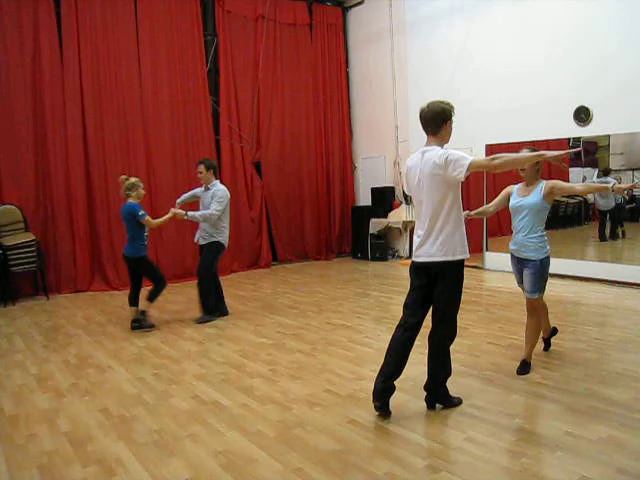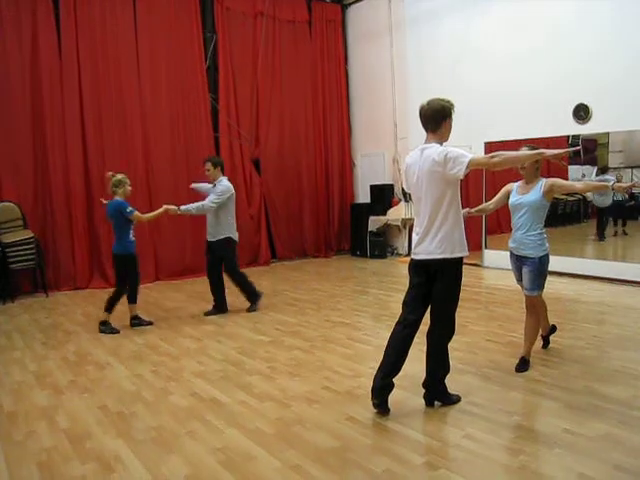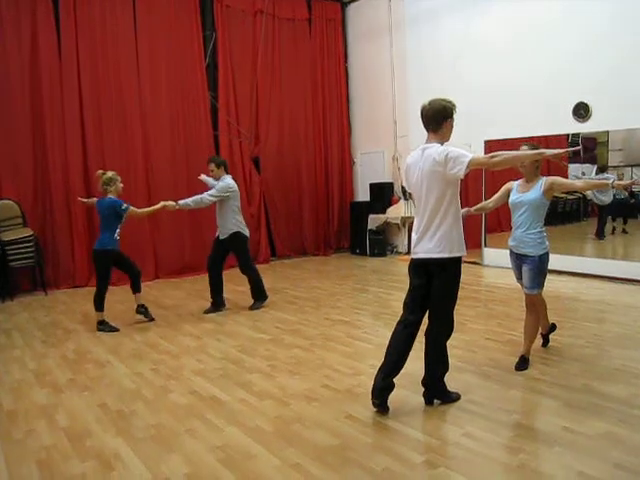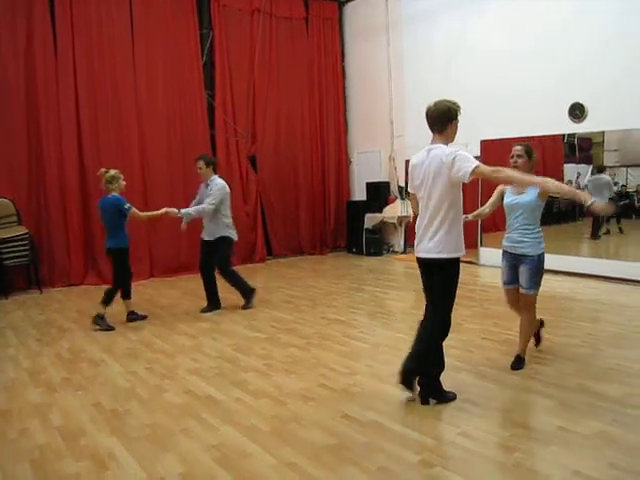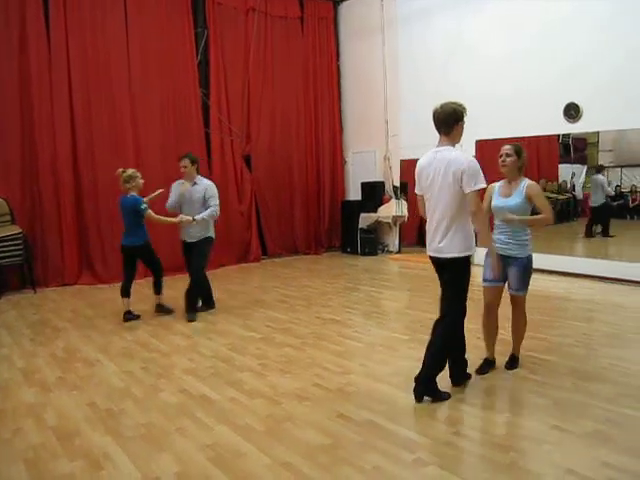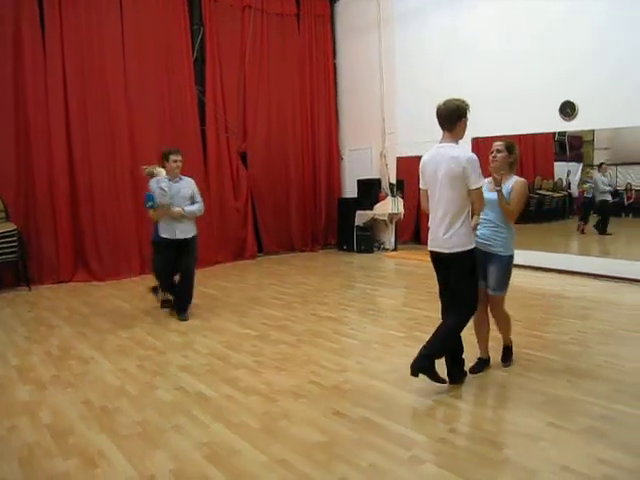
dt=0.3s
person 1, frame 1
left shoulder: (411, 163)
right shoulder: (445, 159)
right elbow: (493, 163)
left wrist: (458, 214)
right wrist: (540, 155)
left hip: (421, 256)
right hip: (447, 256)
left knee: (409, 323)
right knee: (443, 327)
left ankle: (382, 390)
right ankle: (436, 393)
person 1, frame 2
left shoulder: (411, 160)
right shoulder: (445, 156)
right elbow: (492, 161)
left wrist: (456, 211)
right wrist: (540, 153)
left hip: (420, 254)
right hip: (446, 254)
left knee: (408, 320)
right knee: (441, 324)
left ankle: (381, 387)
right ankle: (435, 390)
person 1, frame 3
left shoulder: (411, 159)
right shoulder: (446, 156)
right elbow: (492, 161)
right wrist: (541, 153)
left hip: (419, 252)
right hip: (444, 253)
left knee: (409, 320)
right knee: (439, 323)
left ankle: (382, 387)
right ankle: (433, 388)
person 1, frame 4
left shoulder: (415, 160)
right shoulder: (452, 158)
right elbow: (495, 174)
right wrist: (542, 182)
left hip: (423, 250)
right hip: (444, 251)
left knee: (435, 313)
right knee: (439, 318)
left ankle: (414, 369)
right ankle: (429, 386)
person 1, frame 5
left shoulder: (423, 162)
right shoulder: (465, 162)
right elbow: (476, 210)
right wrist: (489, 248)
left hip: (435, 248)
right hip: (457, 249)
left knee: (455, 309)
right knee: (449, 315)
left ankle: (458, 369)
right ankle: (426, 380)
person 1, frame 6
left shoulder: (427, 158)
right shoulder: (467, 158)
right elbow: (478, 206)
left hip: (435, 244)
right hip: (460, 245)
left knee: (450, 306)
right knee: (465, 306)
left ankle: (455, 368)
right ankle: (427, 357)
person 2, frame 1
left shoulder: (548, 187)
right shoulder: (512, 190)
left elbow: (580, 188)
right elbow: (490, 208)
left wrist: (612, 186)
right wrist: (471, 213)
left hip: (536, 255)
right hip: (516, 253)
left knee: (532, 305)
right knee: (533, 300)
left ankle: (526, 357)
right ankle: (548, 330)
person 2, frame 2
left shoulder: (547, 185)
right shoulder: (511, 188)
left elbow: (579, 186)
right elbow: (490, 206)
left wrist: (612, 186)
right wrist: (472, 211)
left hip: (535, 253)
right hip: (515, 251)
left knee: (531, 303)
right knee: (533, 297)
left ankle: (525, 354)
right ankle: (546, 328)
person 2, frame 3
left shoulder: (547, 183)
right shoulder: (511, 186)
left elbow: (579, 184)
right elbow: (490, 204)
left wrist: (612, 183)
right wrist: (471, 210)
left hip: (535, 251)
right hip: (515, 249)
left knee: (531, 301)
right knee: (532, 296)
left ankle: (525, 353)
right ankle: (546, 327)
person 2, frame 4
left shoulder: (541, 185)
right shoulder: (504, 188)
left elbow: (570, 191)
right elbow: (487, 209)
left wrist: (589, 201)
right wrist: (470, 216)
left hip: (531, 252)
right hip: (509, 250)
left knee: (527, 302)
right knee: (512, 301)
left ankle: (521, 353)
right ankle: (535, 324)
person 2, frame 5
left shoulder: (530, 187)
right shoulder: (493, 188)
left elbow: (548, 218)
left wrist: (516, 219)
left hip: (519, 254)
right hip: (495, 251)
left knee: (517, 305)
right knee: (489, 305)
left ankle: (515, 353)
right ankle: (489, 357)
person 2, frame 6
left shoulder: (518, 183)
right shoulder: (485, 182)
left elbow: (510, 217)
left wrist: (499, 189)
left hip: (500, 251)
right hip: (477, 247)
left knee: (496, 306)
right knee: (478, 305)
left ankle: (507, 344)
right ankle: (483, 356)
person 3, frame 1
left shoulder: (221, 191)
right shoulder: (203, 189)
left elbow: (212, 215)
right elbow: (193, 193)
left wrist: (187, 215)
right wrist: (179, 202)
left hip: (216, 240)
right hip: (204, 239)
left knee: (203, 272)
right knee: (210, 274)
left ankle: (209, 311)
right ankle: (220, 308)
person 3, frame 2
left shoulder: (225, 187)
right shoulder: (215, 186)
left elbow: (206, 206)
left wrist: (180, 209)
right wrist: (195, 186)
left hip: (226, 237)
right hip: (213, 237)
left knee: (231, 270)
right knee: (212, 271)
left ankle: (254, 296)
right ankle: (220, 305)
person 3, frame 3
left shoulder: (227, 185)
right shoulder: (222, 183)
left elbow: (204, 200)
left wrist: (178, 204)
right wrist: (205, 178)
left hip: (236, 233)
right hip: (223, 234)
left knee: (246, 266)
right knee: (213, 266)
left ankle: (260, 297)
right ankle: (217, 303)
person 3, frame 4
left shoulder: (219, 186)
right shoulder: (204, 186)
left elbow: (206, 209)
right elbow: (197, 204)
left wrist: (181, 212)
right wrist: (186, 220)
left hip: (223, 235)
right hip: (208, 235)
left knee: (223, 268)
right knee: (205, 268)
left ankle: (248, 293)
right ankle: (213, 302)
person 3, frame 5
left shoulder: (208, 185)
right shoulder: (177, 186)
left elbow: (214, 211)
right elbow: (170, 207)
left wrist: (193, 218)
right wrist: (180, 191)
left hip: (204, 236)
right hip: (186, 237)
left knee: (197, 271)
right knee: (194, 272)
left ankle: (191, 307)
right ankle: (208, 301)
person 3, frame 6
left shoulder: (189, 183)
left elbow: (200, 207)
left wrist: (182, 211)
left hip: (188, 234)
right hip: (166, 236)
left knee: (187, 272)
right knee: (164, 273)
left ankle: (182, 307)
right ankle: (179, 295)
person 4, frame 1
left shoulder: (127, 207)
right shoulder: (133, 207)
right elbow: (152, 224)
right wrist: (170, 215)
left hip: (130, 253)
right hip: (137, 255)
left knee: (136, 286)
right knee: (160, 281)
left ankle: (136, 320)
right ankle: (143, 312)
person 4, frame 2
left shoulder: (113, 204)
right shoulder: (120, 204)
right elbow: (142, 218)
right wrist: (162, 210)
left hip: (124, 251)
right hip: (124, 252)
left knee: (133, 283)
right knee: (121, 287)
left ankle: (134, 317)
right ankle: (104, 322)
person 4, frame 3
left shoulder: (102, 202)
right shoulder: (114, 203)
left elbow: (94, 201)
right elbow: (138, 212)
left wrist: (88, 201)
right wrist: (159, 206)
left hip: (111, 249)
right hip: (104, 250)
left knee: (134, 272)
right knee: (103, 284)
left ankle: (140, 306)
right ankle: (100, 322)
person 4, frame 4
left shoulder: (103, 201)
right shoulder: (118, 200)
right elbow: (140, 216)
right wrist: (162, 212)
left hip: (113, 245)
right hip: (119, 246)
left knee: (126, 277)
right knee: (118, 282)
left ankle: (131, 312)
right ankle: (100, 316)
person 4, frame 5
left shoulder: (123, 200)
right shoulder: (136, 200)
right elbow: (154, 217)
left wrist: (153, 195)
right wrist: (176, 220)
left hip: (126, 245)
right hip: (140, 244)
left knee: (128, 277)
right knee: (157, 270)
left ankle: (127, 311)
right ankle: (159, 304)
person 4, frame 6
left shoulder: (163, 192)
right shoulder: (151, 196)
left elbow: (166, 209)
right elbow: (153, 217)
right hip: (161, 238)
left ankle: (159, 290)
right ankle: (164, 298)
